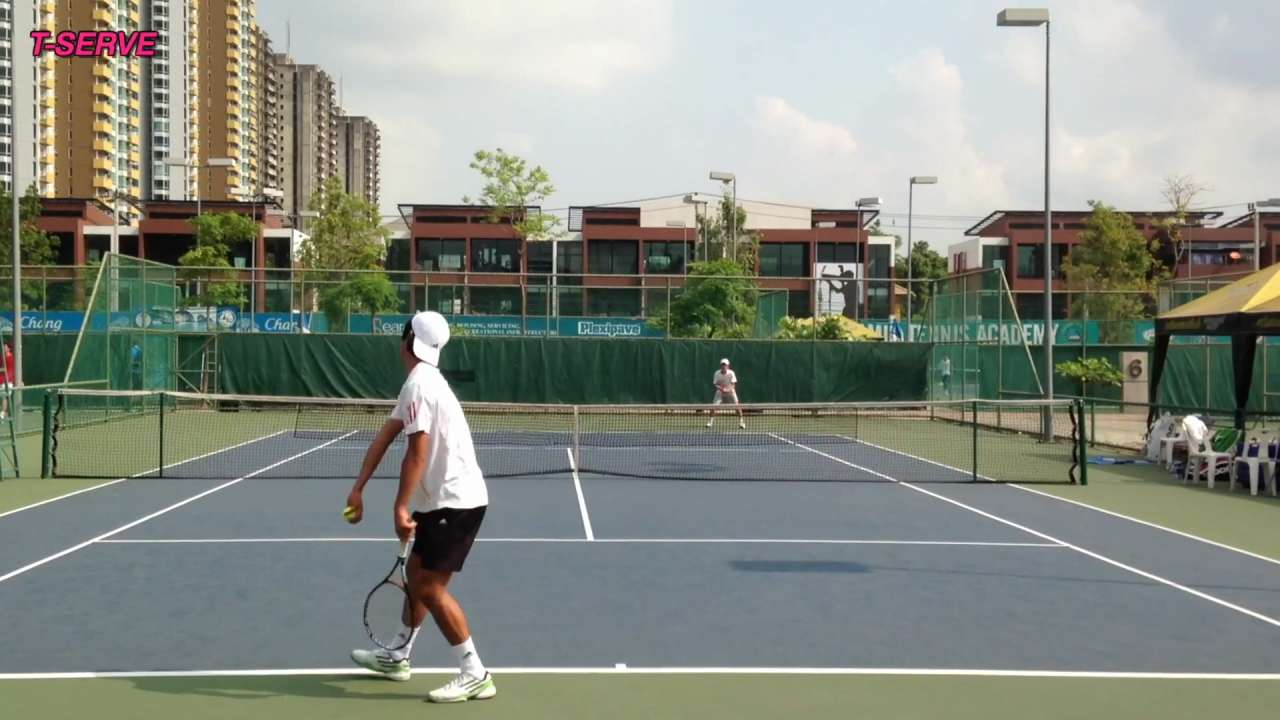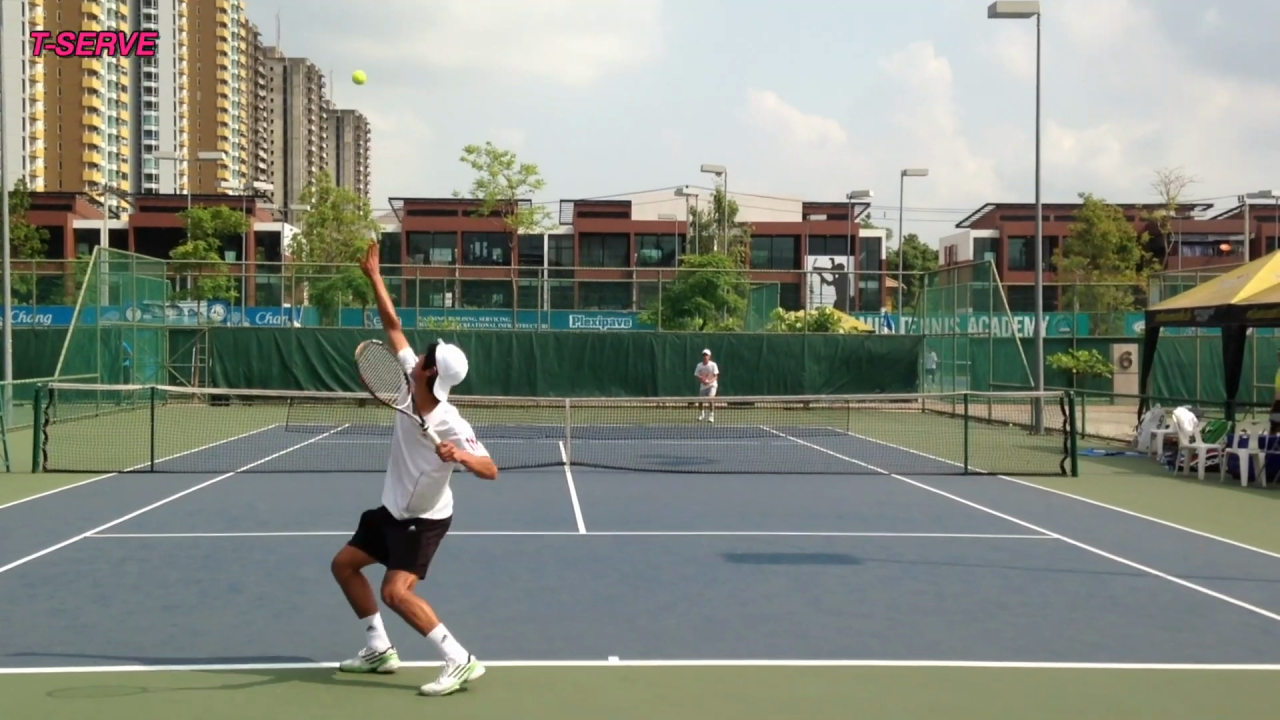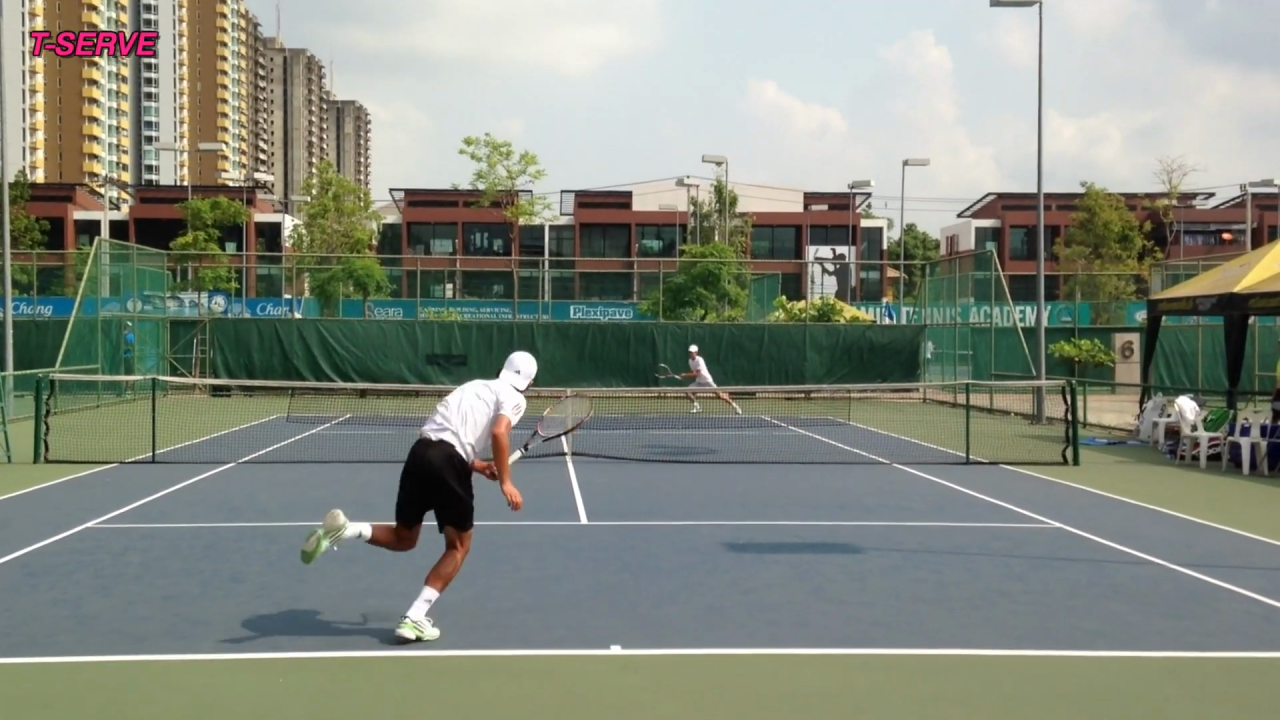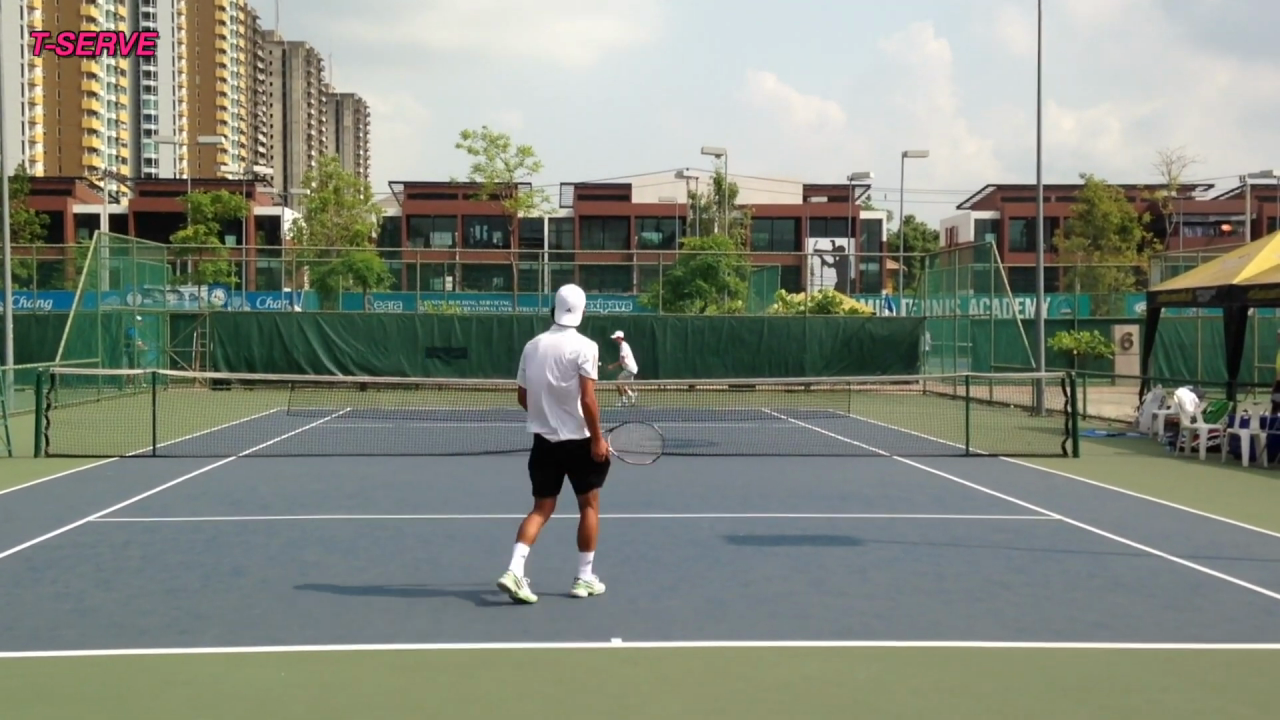
dt=0.7s
person 1, frame 1
left shoulder: (418, 385)
right shoulder: (423, 381)
left elbow: (417, 453)
right elbow: (385, 435)
left wrist: (400, 507)
right wrist: (359, 486)
left hip: (455, 501)
right hip: (443, 498)
left knee: (431, 589)
right knee: (416, 572)
left ankle: (476, 675)
right ankle: (396, 656)
person 1, frame 2
left shoulder: (455, 429)
right shoulder: (418, 373)
left elbow: (490, 470)
right elbow: (393, 329)
left wrist: (461, 456)
right wrist: (375, 279)
left hip: (425, 520)
right hip: (393, 511)
left knee: (398, 589)
right knee: (343, 565)
left ankle: (460, 661)
right ankle: (379, 649)
person 1, frame 3
left shoulder: (474, 386)
right shoulder: (514, 397)
right elbow: (499, 433)
left wrist: (476, 465)
right wrist: (506, 481)
left hip: (420, 452)
right hip: (448, 460)
left knee: (402, 540)
right knee: (458, 546)
left ankle: (342, 527)
right ankle: (414, 619)
person 1, frame 4
left shoulder: (532, 346)
right shoulder: (584, 347)
left elbow: (523, 396)
right elbow: (587, 398)
right wrist: (598, 438)
left hip: (543, 440)
right hip: (578, 439)
left knee: (541, 508)
right knee: (589, 506)
left ankle: (514, 571)
right ankle: (584, 578)
